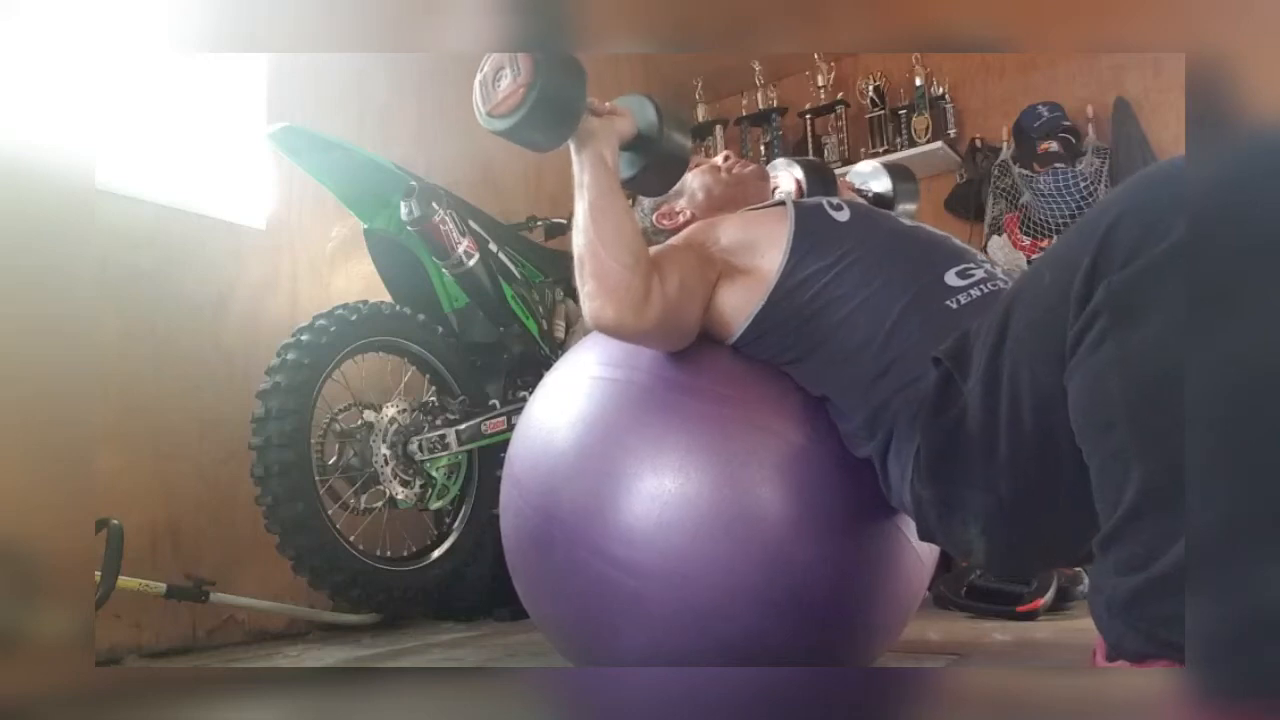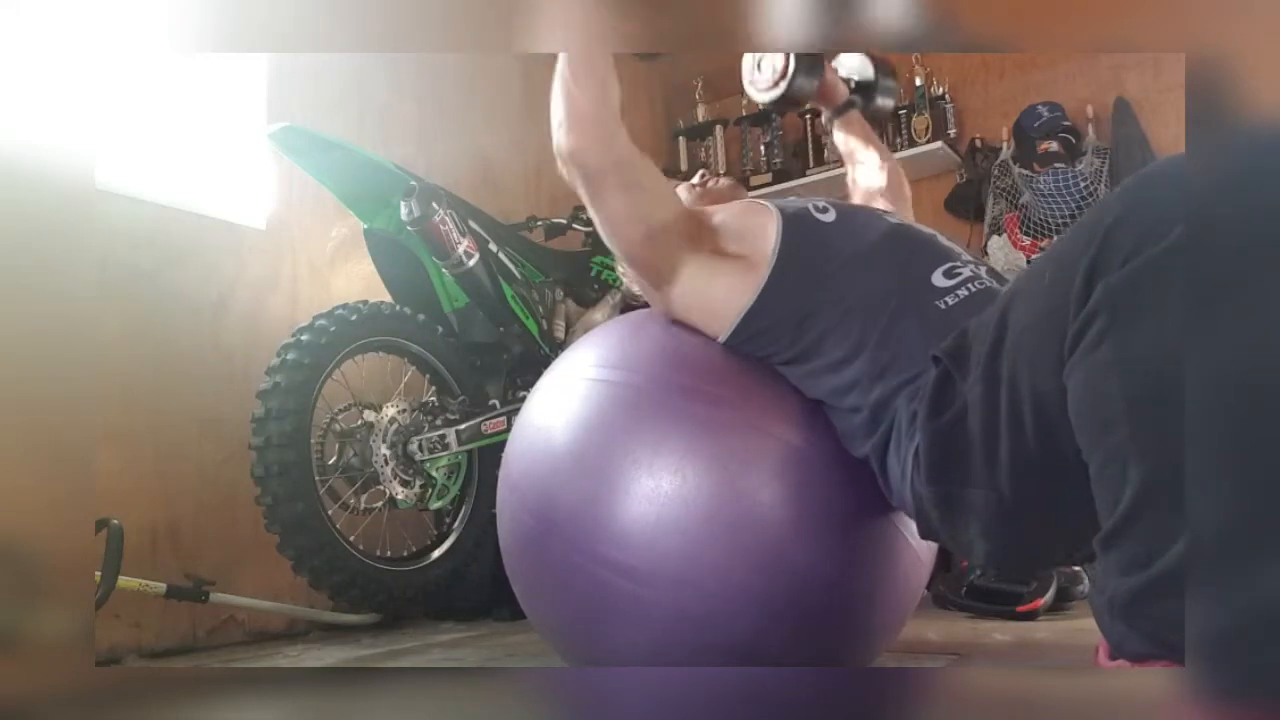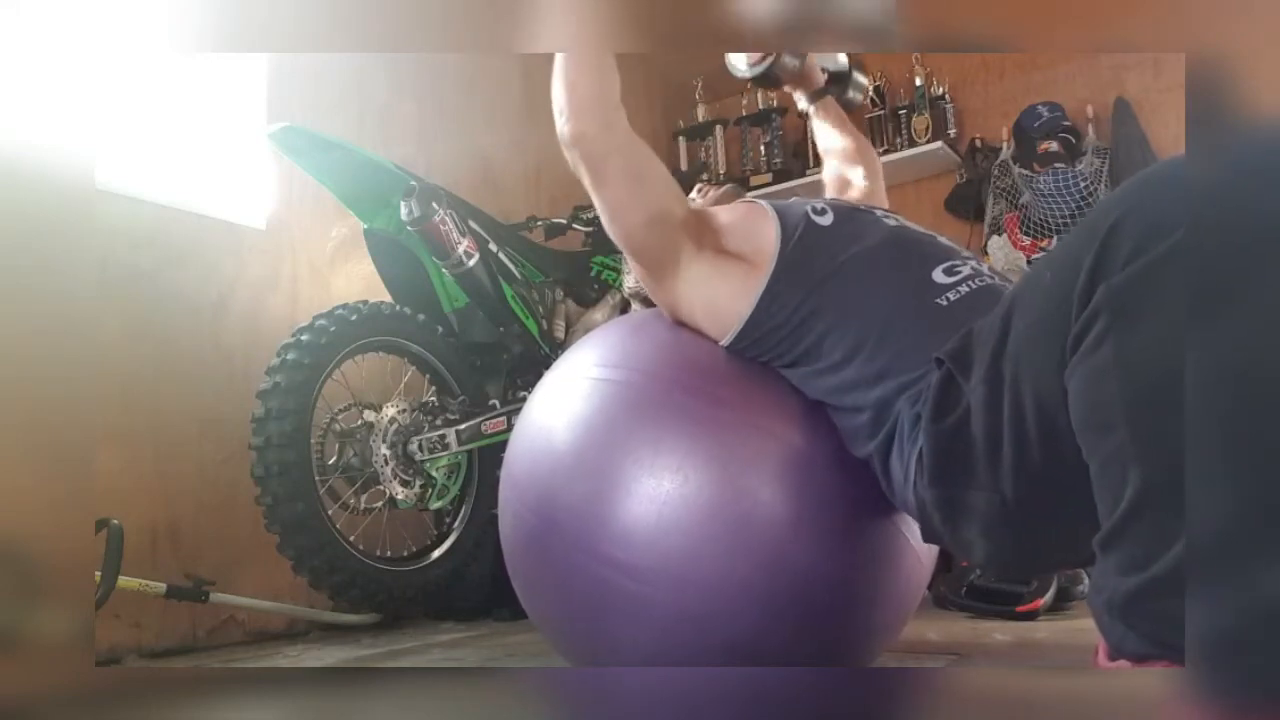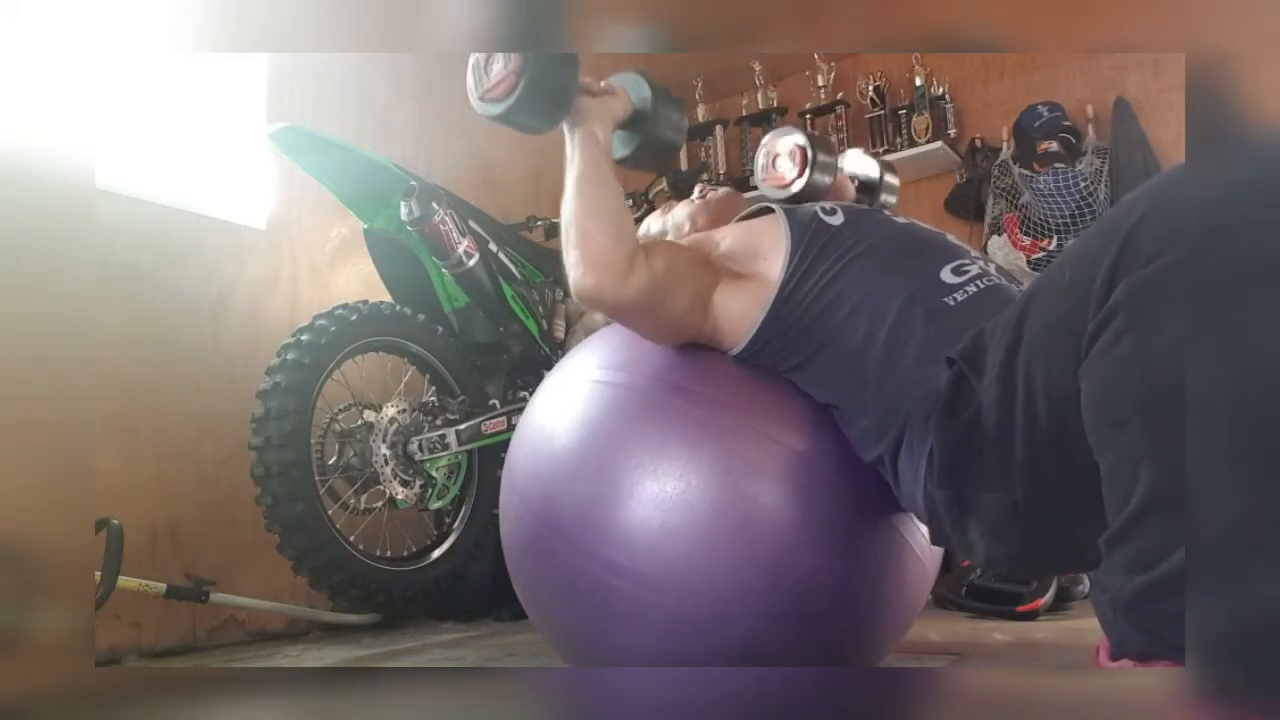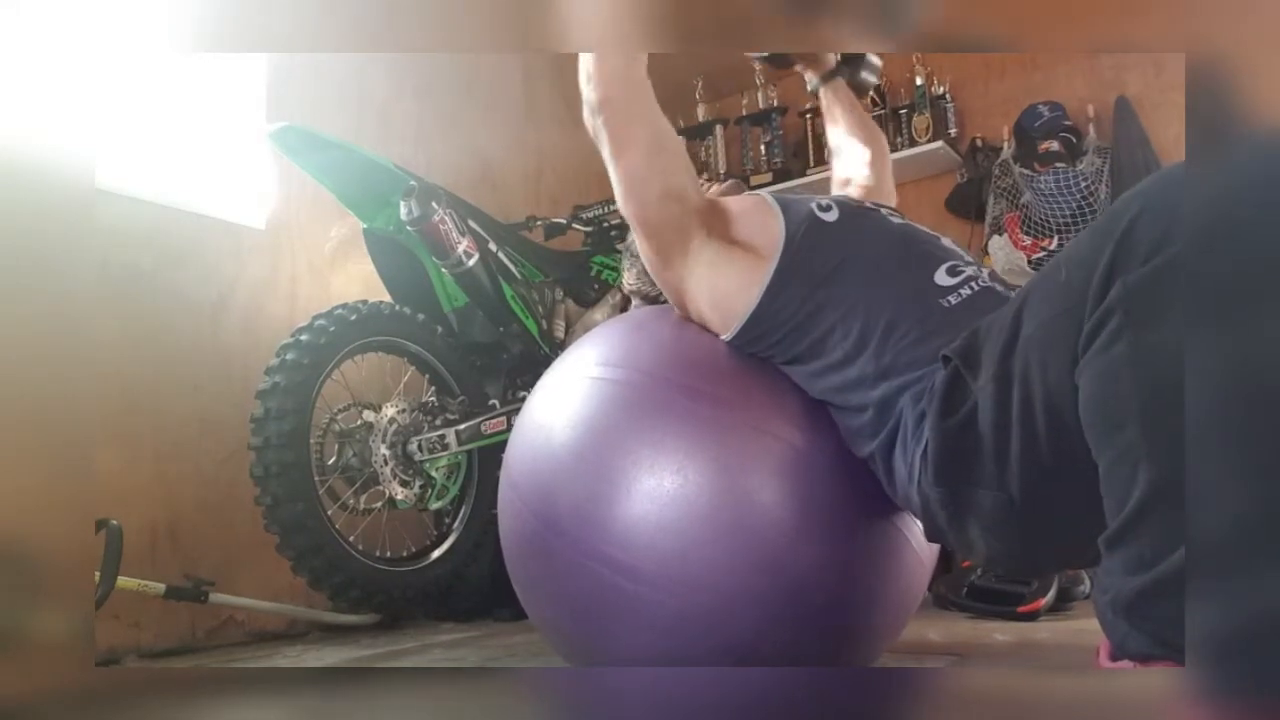
dt=1s
person 1, frame 1
left shoulder: (810, 233)
right shoulder: (705, 250)
right elbow: (620, 304)
left wrist: (852, 210)
right wrist: (595, 149)
right hip: (969, 428)
right knee: (1157, 217)
person 1, frame 2
left shoulder: (792, 233)
right shoulder: (686, 255)
left elbow: (885, 186)
right elbow: (591, 152)
left wrist: (837, 104)
right hip: (965, 431)
person 1, frame 3
left shoulder: (806, 232)
right shoulder: (690, 266)
left elbow: (857, 165)
right elbow: (590, 134)
left wrist: (812, 93)
right hip: (963, 423)
right knee: (1175, 206)
right ankle: (1151, 643)
person 1, frame 4
left shoulder: (788, 237)
right shoulder: (689, 274)
right elbow: (601, 279)
left wrist: (841, 195)
right wrist: (585, 129)
right hip: (973, 425)
right knee: (1174, 222)
right ankle: (1152, 641)
person 1, frame 5
left shoulder: (792, 231)
right shoulder: (695, 245)
left elbow: (869, 166)
right elbow: (614, 106)
left wrist: (826, 75)
right hip: (975, 431)
right ankle: (1151, 645)
